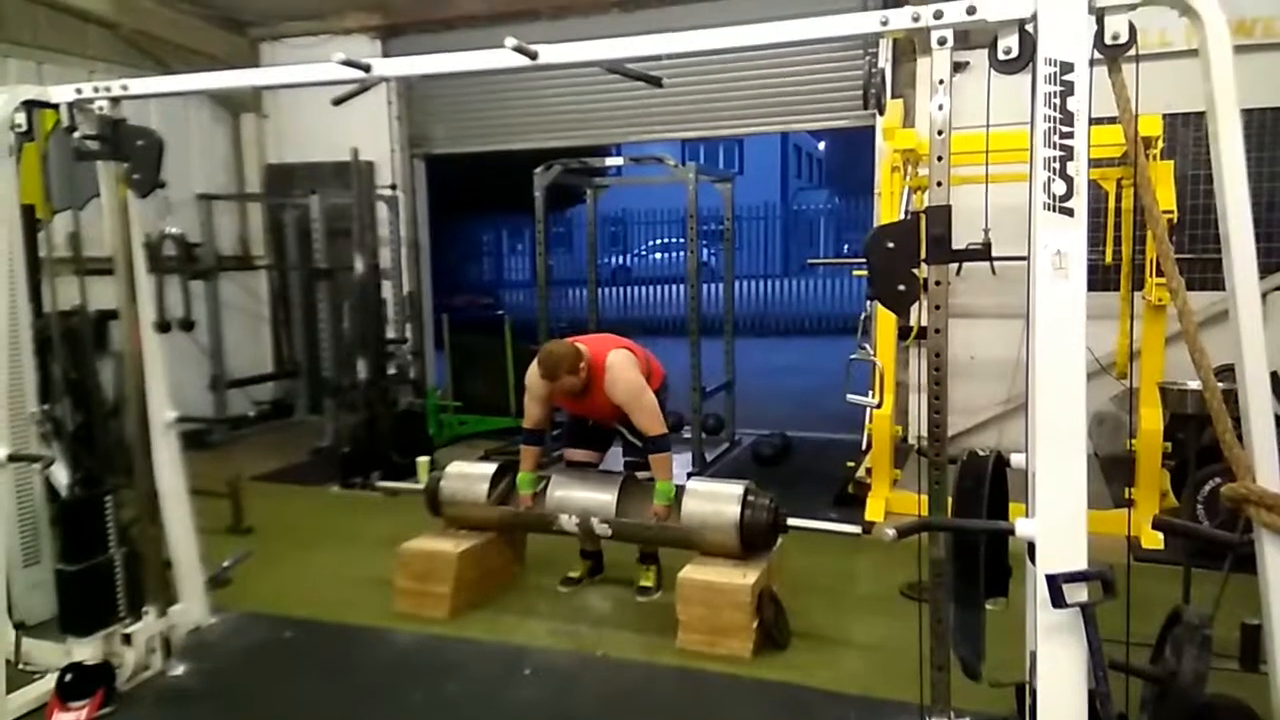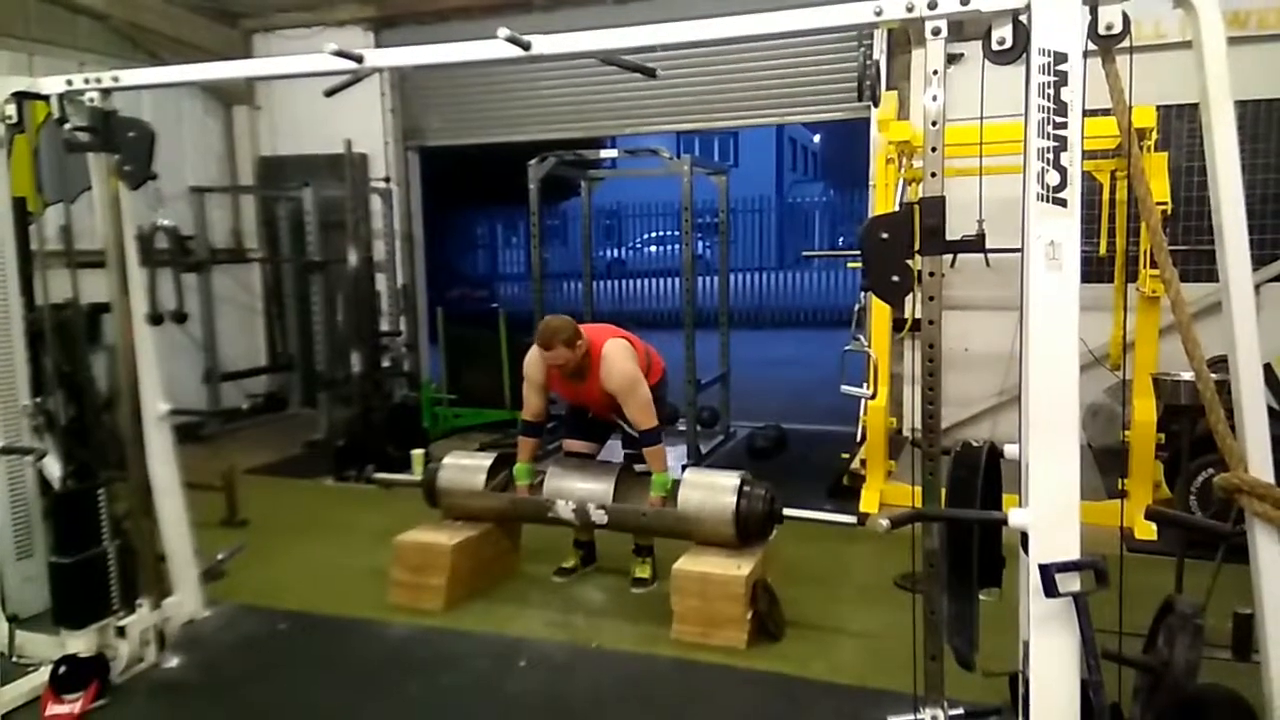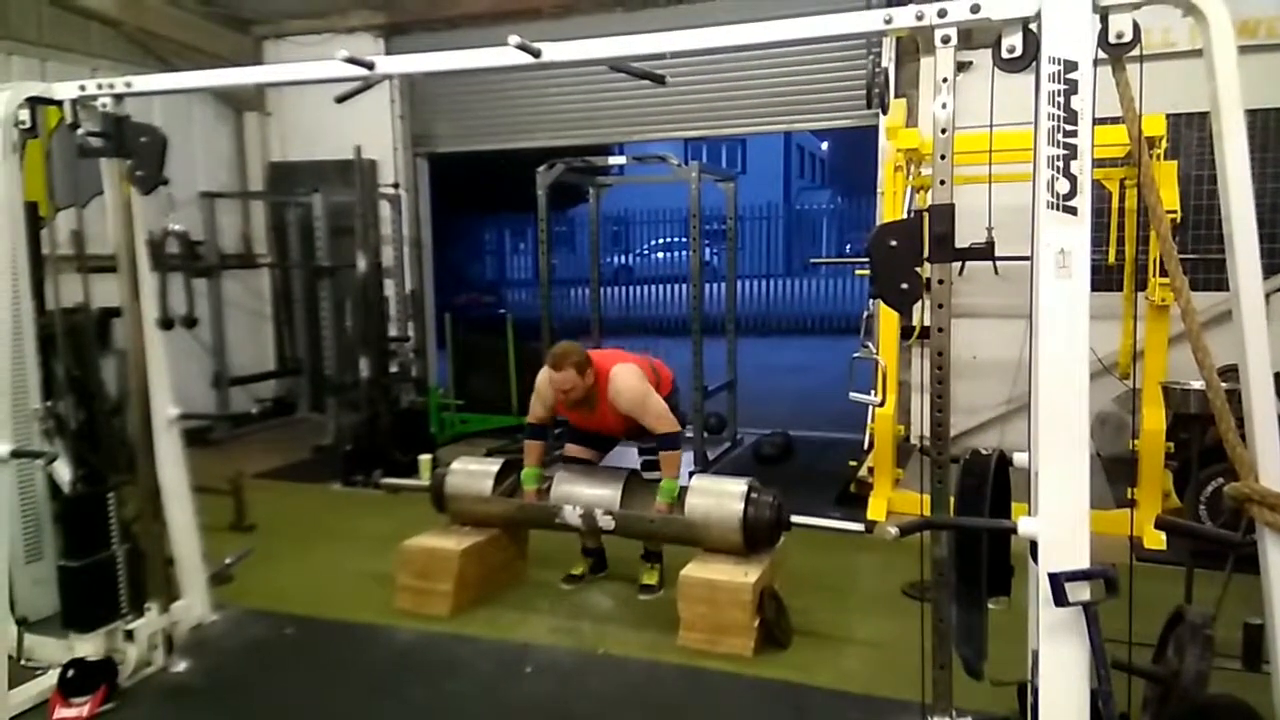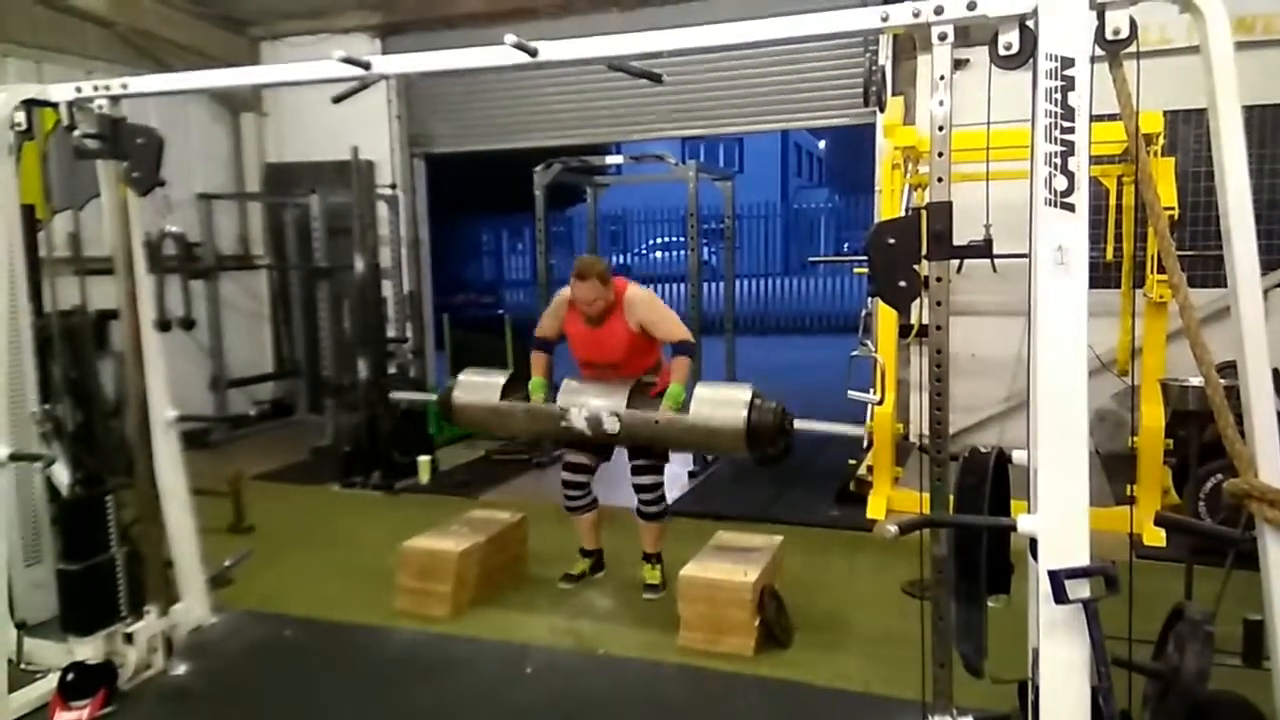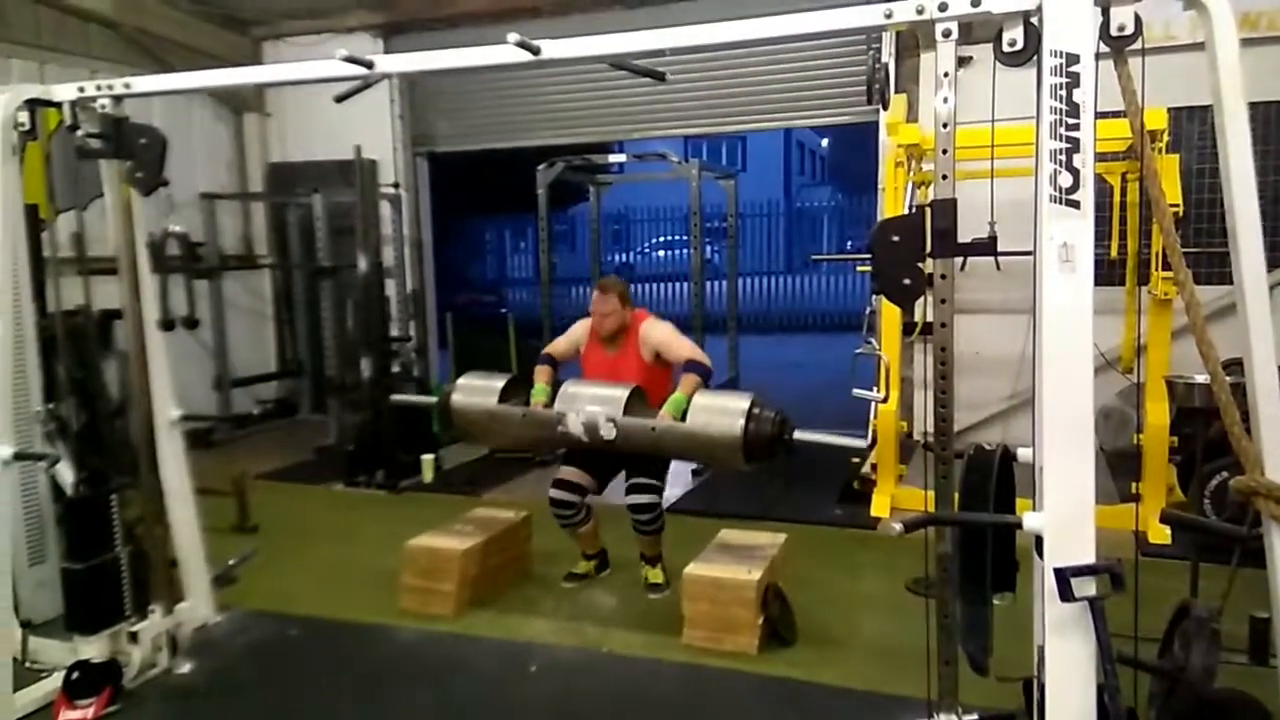
dt=1s
person 1, frame 1
left shoulder: (618, 373)
right shoulder: (539, 373)
left elbow: (656, 434)
right elbow: (533, 428)
left wrist: (663, 494)
right wrist: (526, 483)
left hip: (643, 398)
right hip: (589, 408)
left knee: (640, 480)
left ankle: (649, 562)
right ankle: (590, 559)
person 1, frame 2
left shoulder: (616, 362)
right shoulder: (536, 360)
left elbow: (647, 427)
right elbow: (532, 417)
left wrist: (659, 485)
right wrist: (522, 476)
left hip: (644, 386)
right hip: (587, 399)
left knee: (639, 473)
left ankle: (644, 555)
right ankle: (583, 550)
person 1, frame 3
left shoulder: (623, 384)
right shoulder: (548, 381)
left elbow: (671, 434)
right elbow: (536, 423)
left wrist: (668, 491)
right wrist: (531, 479)
left hip: (656, 400)
left knee: (654, 483)
left ankle: (653, 562)
right ankle: (592, 555)
person 1, frame 4
left shoulder: (636, 301)
right shoulder: (564, 301)
left elbow: (683, 342)
right elbow: (542, 338)
left wrist: (673, 398)
right wrist: (538, 386)
left knee: (647, 483)
right knee: (572, 476)
left ankle: (652, 563)
right ankle: (590, 558)
person 1, frame 5
left shoulder: (651, 331)
right shoulder: (583, 330)
left elbow: (699, 364)
right elbow: (549, 356)
left wrist: (675, 405)
right wrist: (540, 391)
left knee: (642, 501)
right knee: (563, 495)
left ankle: (652, 563)
right ankle: (594, 558)
